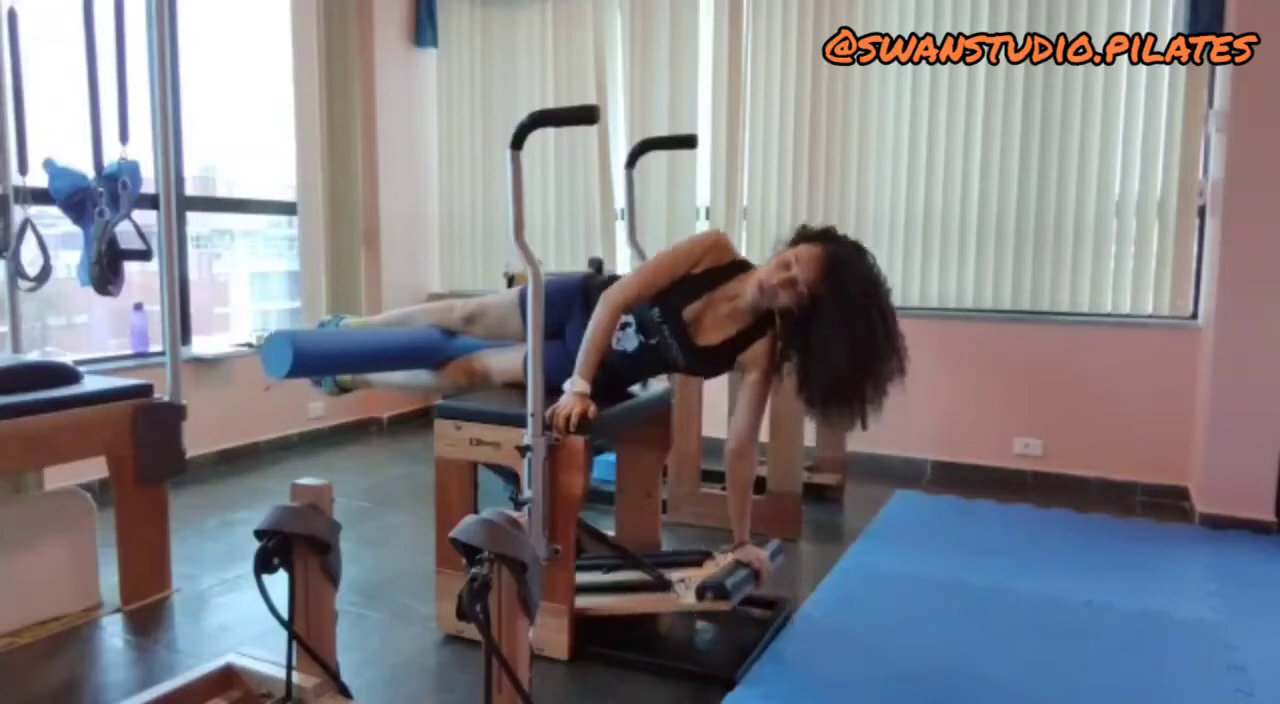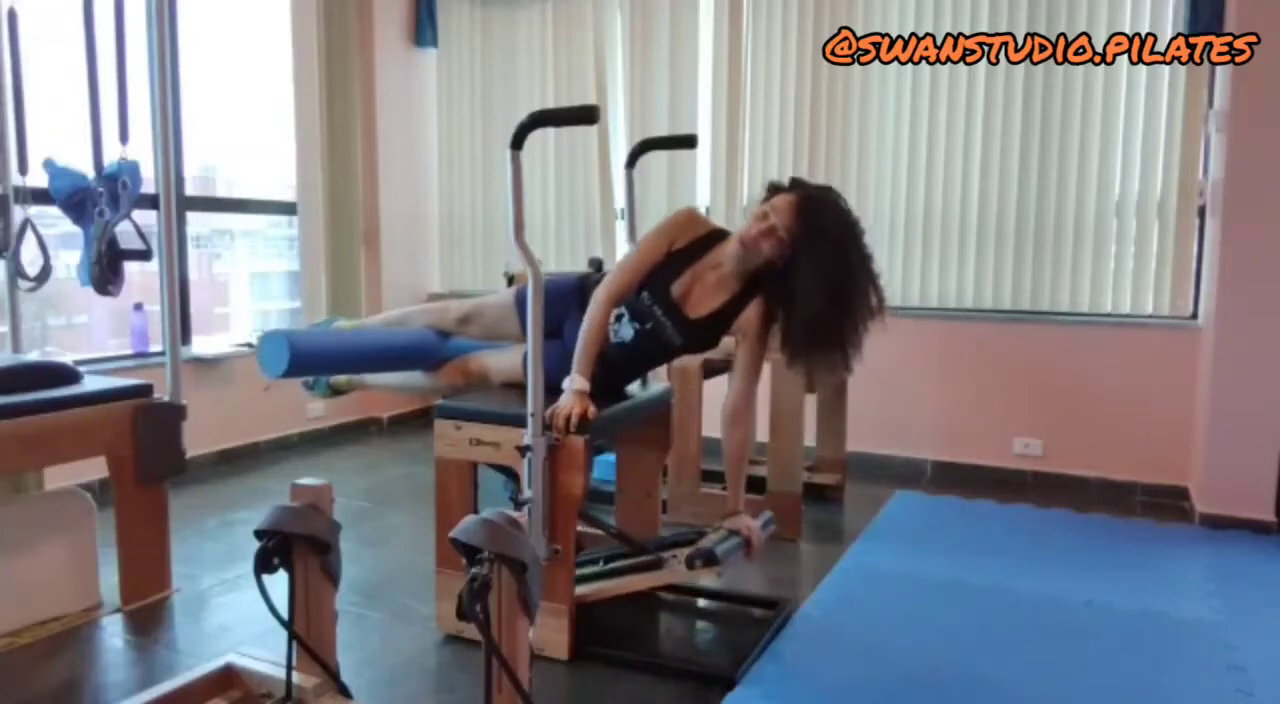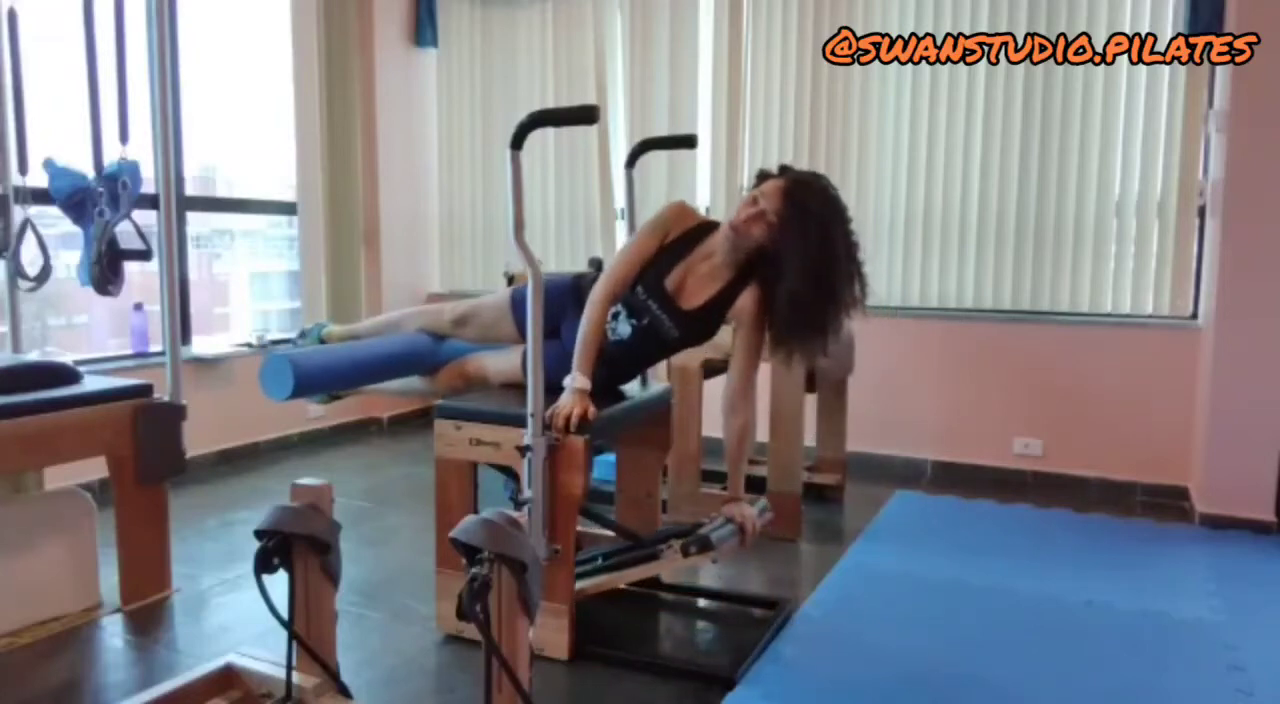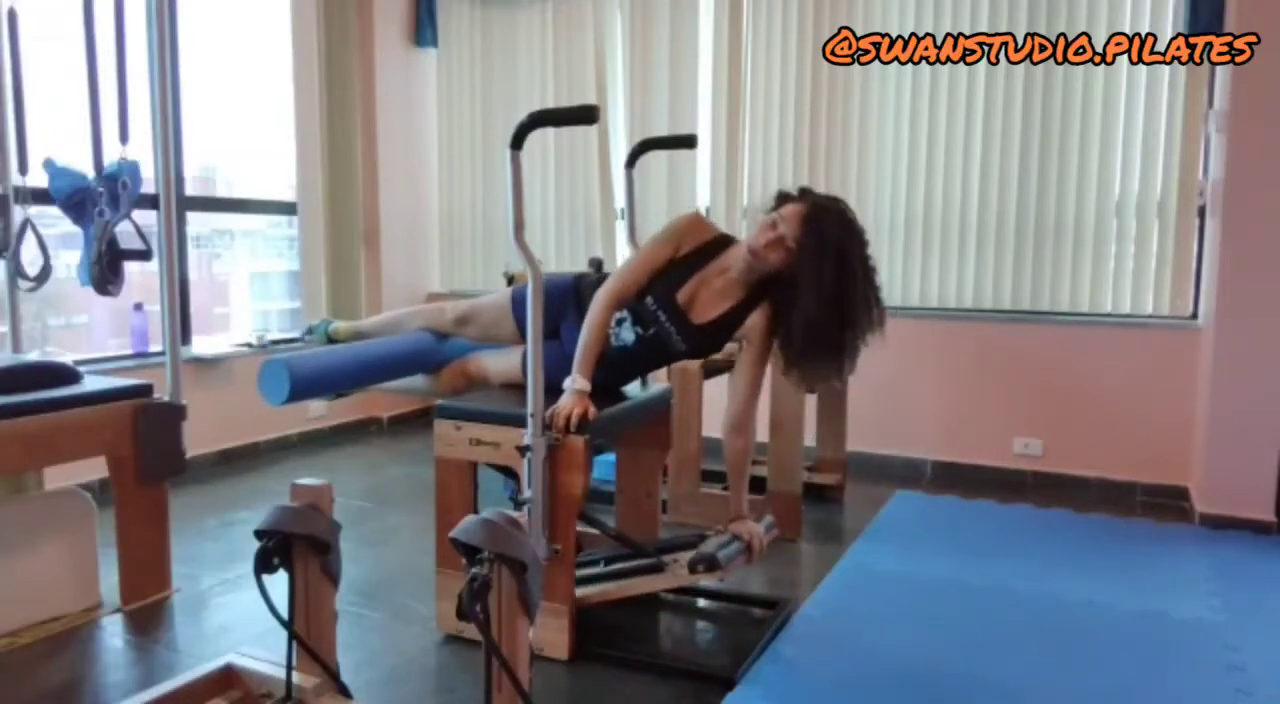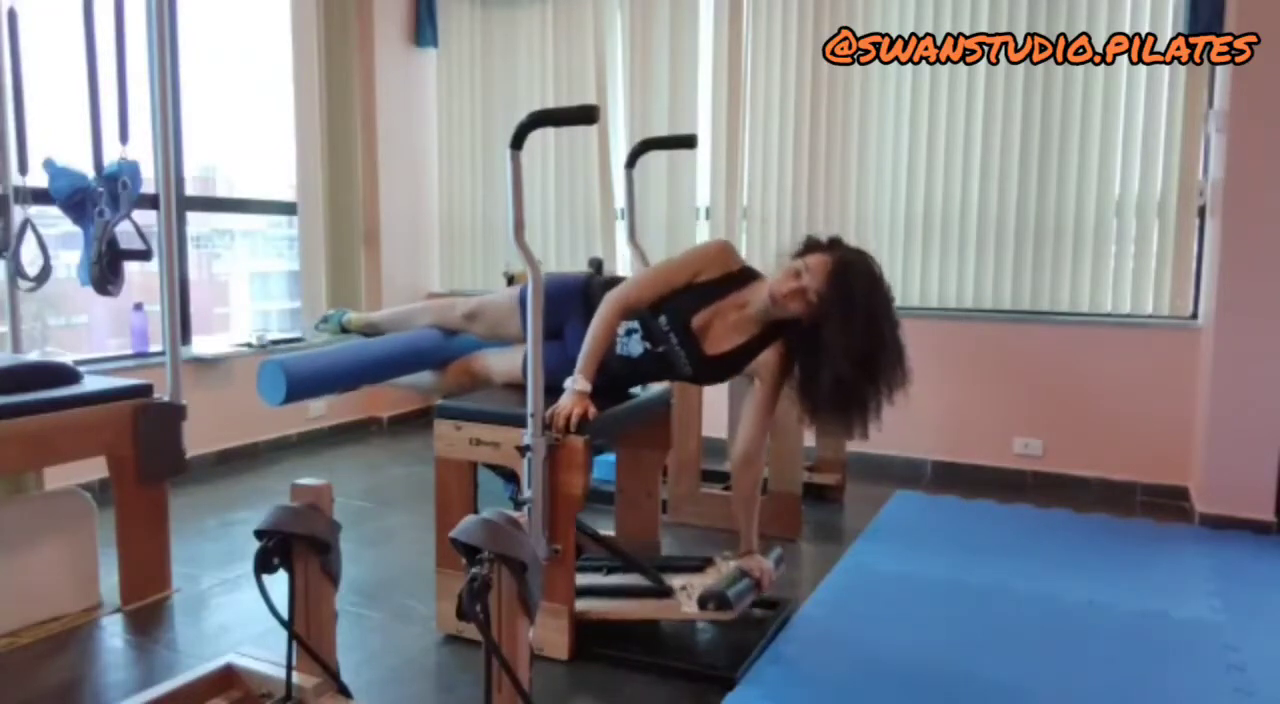
dt=0.4s
person 1, frame 1
left shoulder: (760, 349)
right shoulder: (713, 251)
left elbow: (741, 445)
right elbow: (615, 298)
left wrist: (741, 539)
right wrist: (576, 385)
left hip: (608, 369)
right hip: (582, 304)
left knee: (469, 371)
right knee: (463, 315)
left ankle: (351, 378)
right ankle: (352, 328)
person 1, frame 2
left shoulder: (752, 313)
right shoulder: (688, 227)
left elbow: (739, 412)
right elbow: (606, 294)
left wrist: (735, 507)
right wrist: (575, 386)
left hip: (604, 366)
right hip: (576, 304)
left knee: (466, 371)
right knee: (457, 316)
left ankle: (345, 380)
right ankle: (344, 332)
person 1, frame 3
left shoulder: (747, 299)
right shoulder: (680, 220)
left elbow: (739, 402)
right elbow: (603, 292)
left wrist: (734, 494)
right wrist: (578, 384)
left hip: (602, 362)
right hip: (572, 304)
left knee: (462, 375)
right knee: (451, 318)
right ankle: (336, 335)
person 1, frame 4
left shoulder: (757, 319)
right shoulder: (695, 231)
left elbow: (739, 423)
right elbow: (610, 295)
left wrist: (739, 513)
right wrist: (576, 385)
left hip: (601, 364)
right hip: (576, 304)
left knee: (464, 374)
right knee: (456, 317)
right ankle: (344, 331)
person 1, frame 5
left shoulder: (768, 356)
right shoulder: (720, 260)
left elbow: (747, 457)
right elbow: (618, 300)
left wrist: (748, 549)
right wrist: (574, 385)
left hip: (607, 369)
right hip: (585, 306)
left knee: (469, 372)
right knee: (464, 314)
right ankle: (361, 321)
